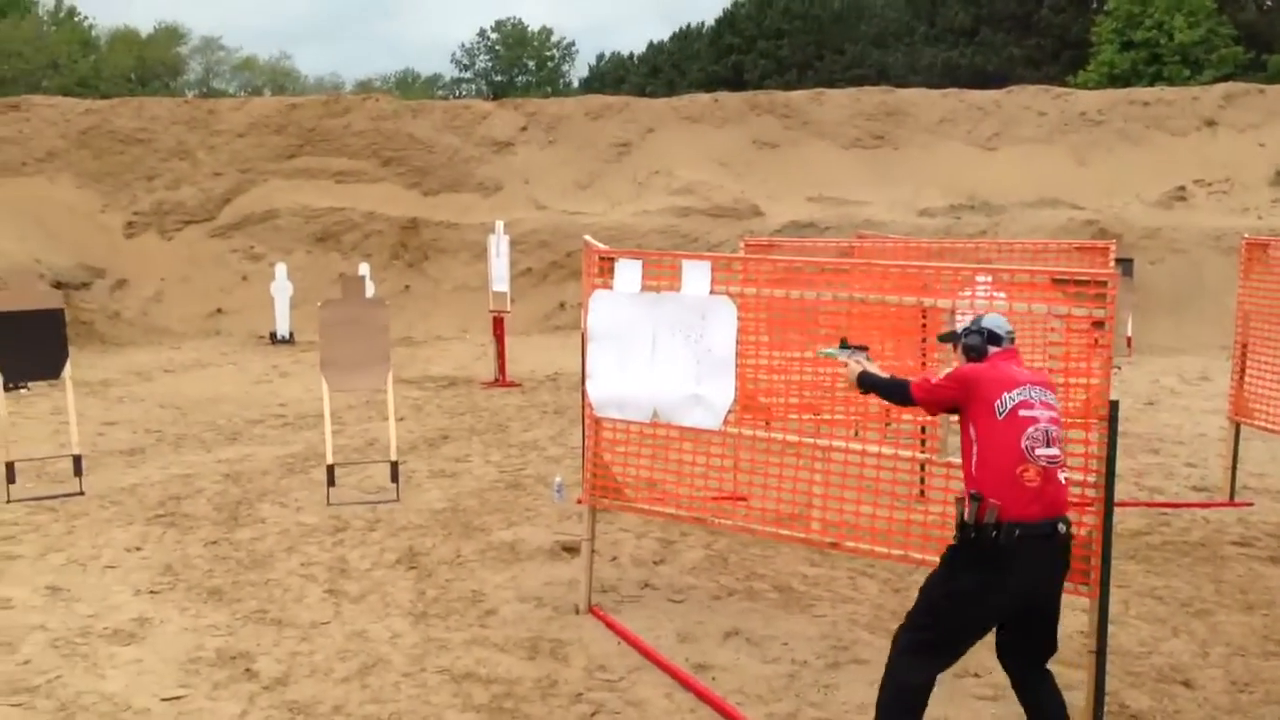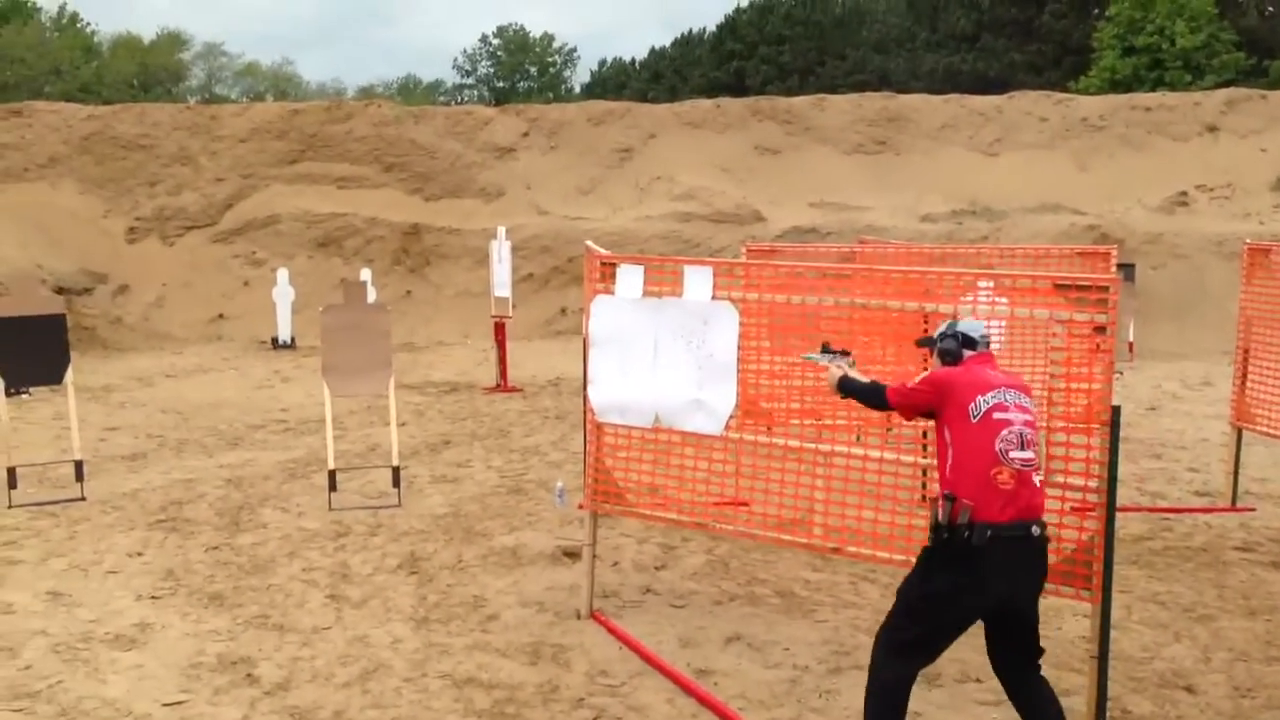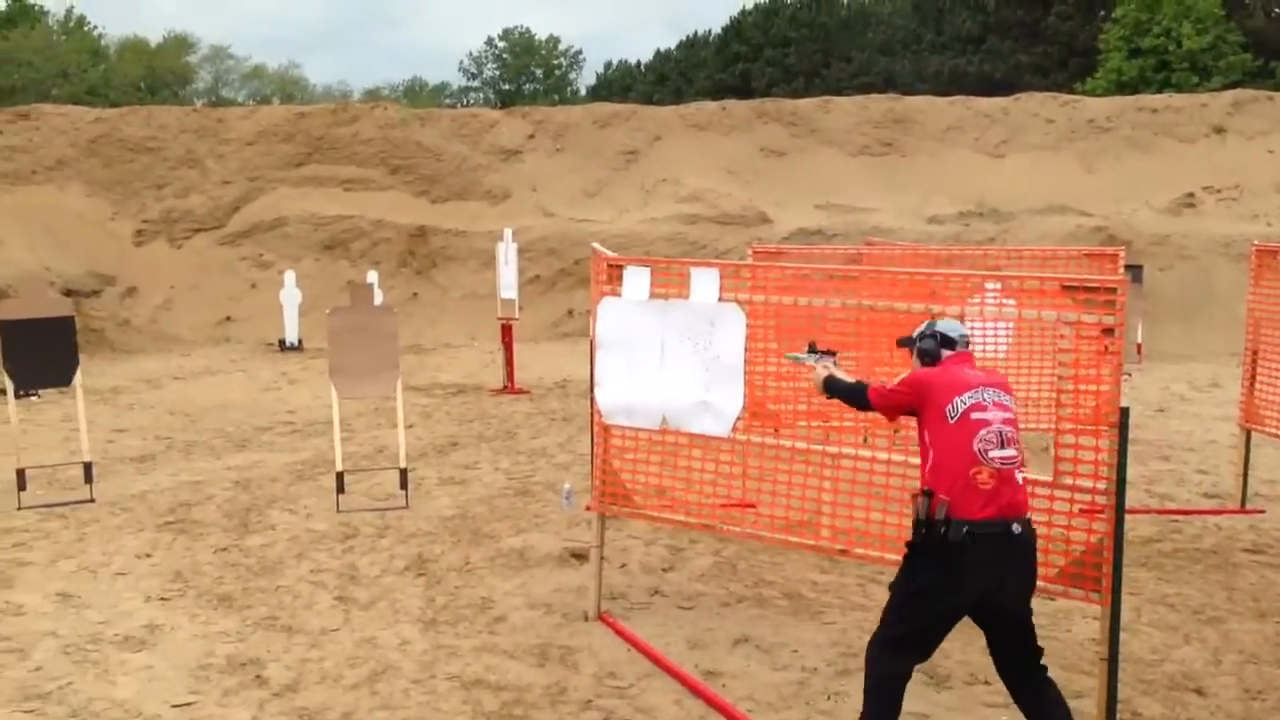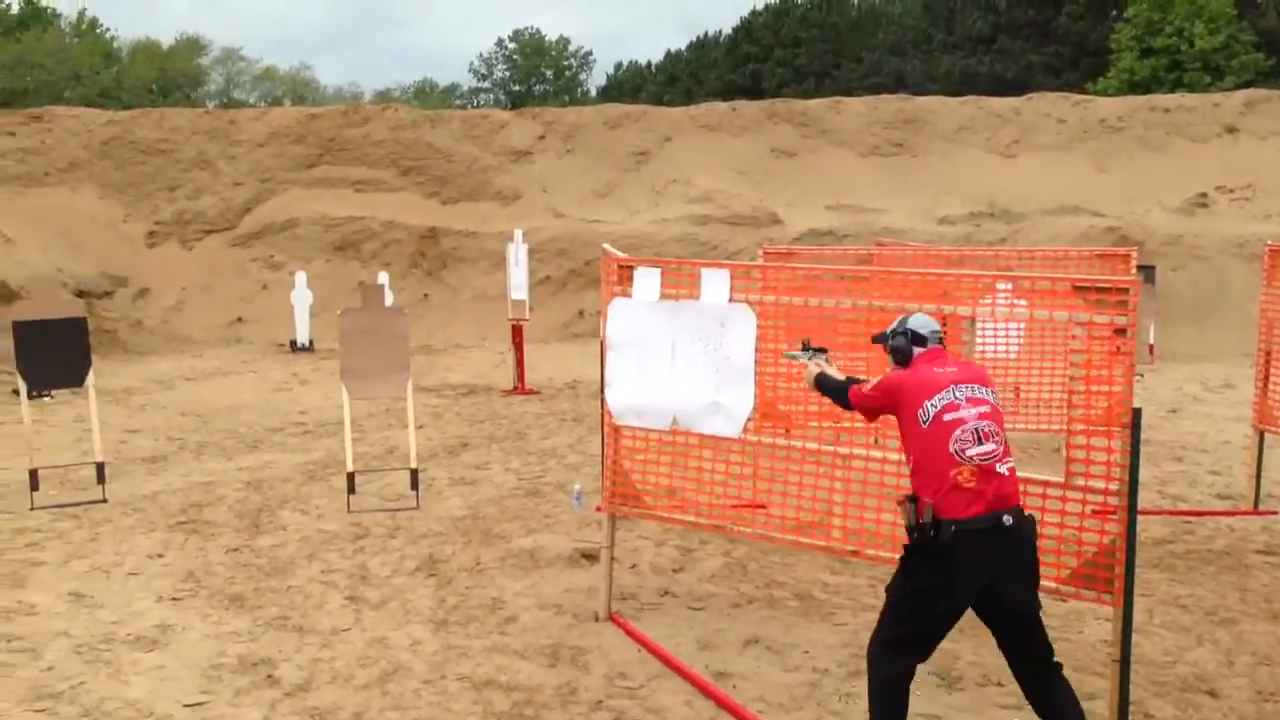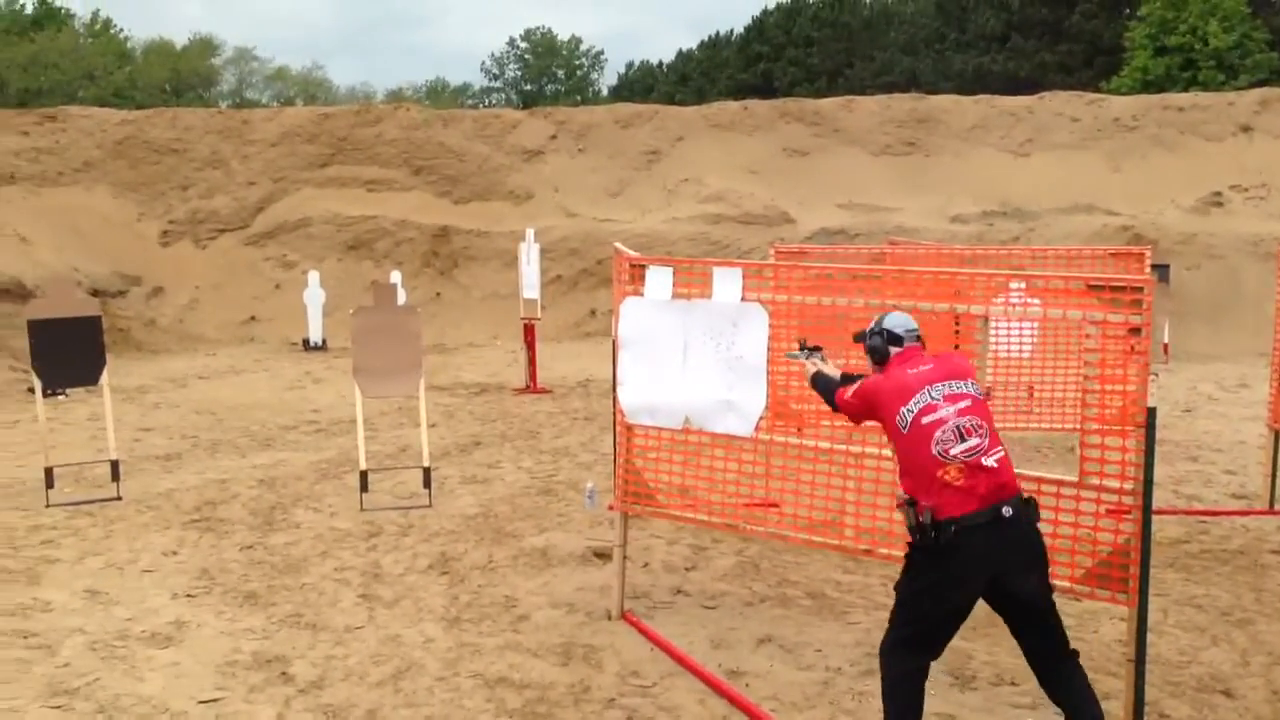
dt=0.1s
person 1, frame 1
left shoulder: (974, 377)
right shoulder: (1042, 383)
left elbow: (908, 394)
left wrist: (863, 377)
right wrist: (879, 374)
left hip: (994, 545)
right hip: (1050, 546)
left knee: (915, 651)
right knee: (1025, 659)
person 1, frame 2
left shoulder: (947, 382)
right shoulder: (1016, 387)
left elbow: (880, 399)
left wrist: (841, 382)
right wrist: (857, 377)
left hip: (967, 548)
right hip: (1026, 547)
left knee: (894, 655)
right knee: (1019, 663)
person 1, frame 3
left shoulder: (929, 381)
right shoulder: (998, 384)
left elbow: (867, 399)
left wrist: (828, 381)
right wrist: (846, 378)
left hip: (952, 544)
right hip: (1013, 543)
left knee: (889, 654)
right knee: (1021, 663)
person 1, frame 4
left shoulder: (898, 383)
right shoulder: (975, 375)
left elbow: (850, 398)
left wrist: (819, 377)
right wrist: (840, 376)
left hip: (946, 542)
right hip: (1009, 536)
left knee: (890, 655)
right knee: (1034, 659)
person 1, frame 5
left shoulder: (879, 387)
right shoulder: (958, 365)
left elbow: (837, 398)
left wrist: (818, 375)
right wrist: (839, 373)
left hip: (950, 541)
right hip: (1011, 526)
left knee: (903, 654)
right knee: (1049, 650)
